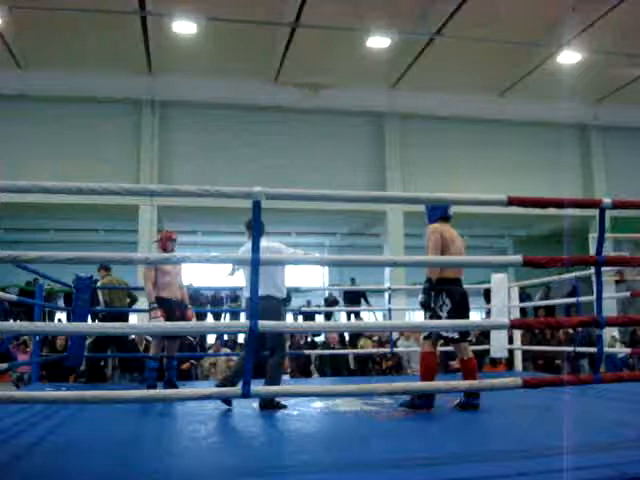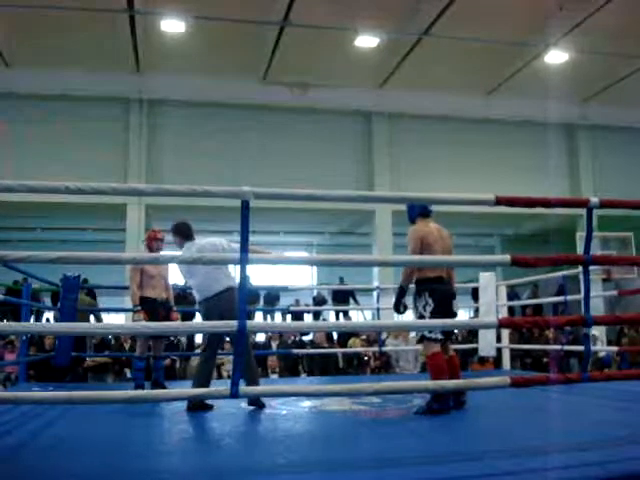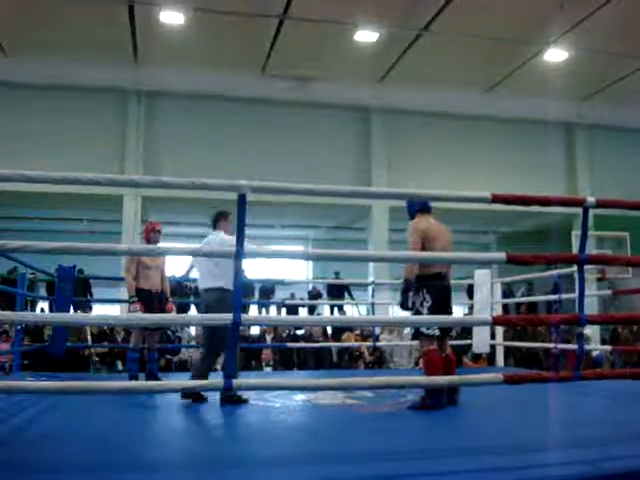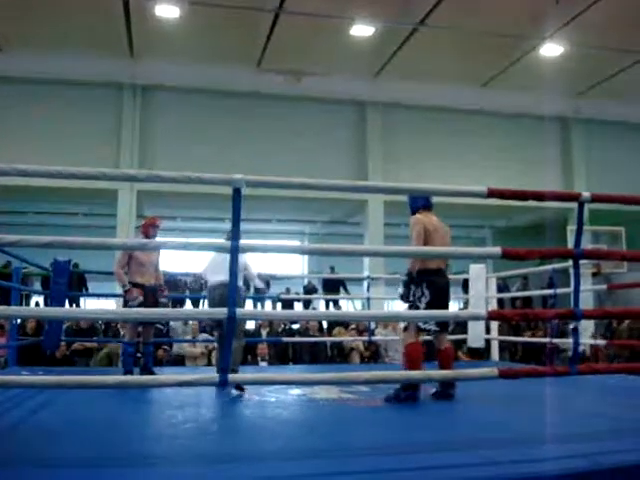
dt=0.7s
person 1, frame 1
left shoulder: (434, 229)
right shoulder: (457, 236)
left wrist: (427, 288)
left hip: (444, 289)
right hip: (458, 289)
left knee: (430, 341)
right knee: (461, 343)
left ankle: (425, 396)
right ankle: (472, 397)
person 1, frame 2
left shoulder: (417, 230)
right shoulder: (444, 232)
left elbow: (411, 265)
left wrist: (401, 292)
right wrist: (451, 295)
left hip: (427, 289)
right hip: (444, 288)
left knee: (431, 343)
right knee: (444, 343)
left ankle: (441, 399)
right ankle: (457, 394)
person 1, frame 3
left shoulder: (416, 225)
right shoulder: (443, 228)
left wrist: (406, 288)
left hip: (426, 285)
right hip: (443, 285)
left knee: (427, 341)
right knee: (442, 340)
left ankle: (435, 396)
right ankle: (451, 392)
person 1, frame 4
left shoulder: (418, 220)
right shoulder: (443, 226)
left wrist: (409, 279)
left hip: (426, 280)
right hip: (442, 280)
left knee: (411, 331)
right knee: (440, 334)
left ankle: (411, 387)
right ankle: (447, 386)
person 2, frame 1
left shoulder: (243, 251)
right shoulder: (276, 248)
left elbow: (235, 267)
right elbow: (302, 256)
left wrist: (232, 271)
right hip: (272, 303)
left knee: (253, 349)
right knee: (276, 351)
left ankle: (227, 384)
right ankle: (268, 398)
person 2, frame 2
right shoulder: (214, 244)
right elbow: (246, 250)
left hip: (208, 304)
right hip: (228, 298)
left knee: (209, 351)
right knee: (243, 346)
left ankle: (196, 399)
right ankle: (254, 394)
person 2, frame 3
left shoulder: (204, 244)
right shoulder: (228, 241)
left elbow: (194, 263)
left wrist: (186, 274)
left hip: (206, 296)
right hip: (223, 295)
left knee: (210, 345)
right knee: (230, 343)
right ankle: (228, 392)
person 2, frame 4
left shoulder: (216, 255)
right shoulder: (238, 253)
left elbow: (203, 274)
right elbow: (248, 271)
right wrist: (261, 285)
left hip: (212, 292)
right hip: (230, 290)
left knee: (222, 335)
right knee: (236, 335)
left ankle: (221, 374)
right ankle: (232, 373)
person 3, frame 1
left shoulder: (177, 263)
right elbow: (148, 285)
left wrist: (187, 306)
right wrist: (153, 306)
left hip: (178, 304)
right hip: (162, 303)
left knee: (173, 346)
right knee: (157, 344)
left ankle: (170, 383)
right ankle: (151, 385)
person 3, frame 2
left shoulder: (164, 263)
right elbow: (134, 287)
left wrist: (173, 308)
right wrist: (137, 308)
left hip: (163, 305)
right hip: (147, 304)
left knee: (159, 346)
right knee: (142, 345)
left ankle: (158, 383)
right ankle: (139, 386)
person 3, frame 3
left shoulder: (161, 255)
right elbow: (129, 277)
left wrist: (168, 299)
right wrist: (133, 300)
left hip: (158, 297)
right hip: (142, 296)
left knee: (154, 339)
right knee: (137, 337)
left ankle: (152, 375)
right ankle: (133, 377)
person 3, frame 4
left shoulder: (156, 249)
right elbow: (118, 269)
left wrist: (162, 289)
right wrist: (127, 289)
left hip: (151, 292)
right hip: (136, 291)
left knee: (149, 333)
right knee: (131, 332)
left ankle: (147, 369)
right ankle: (128, 371)
